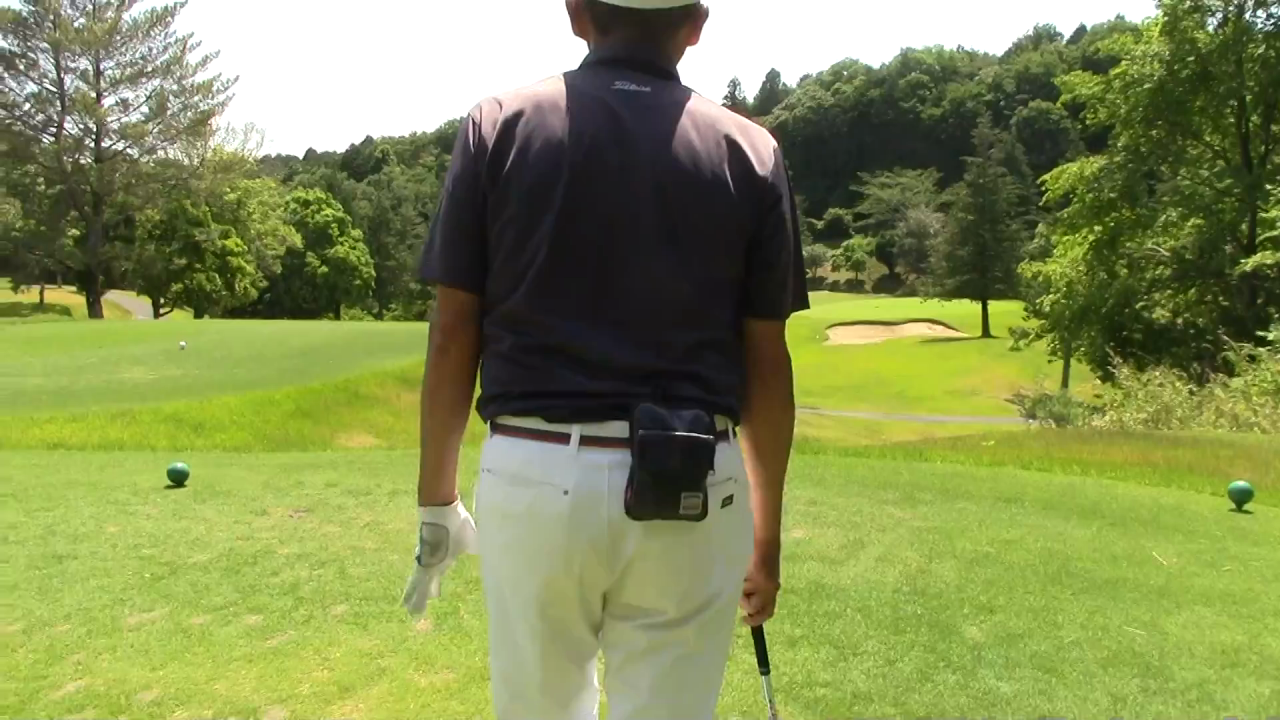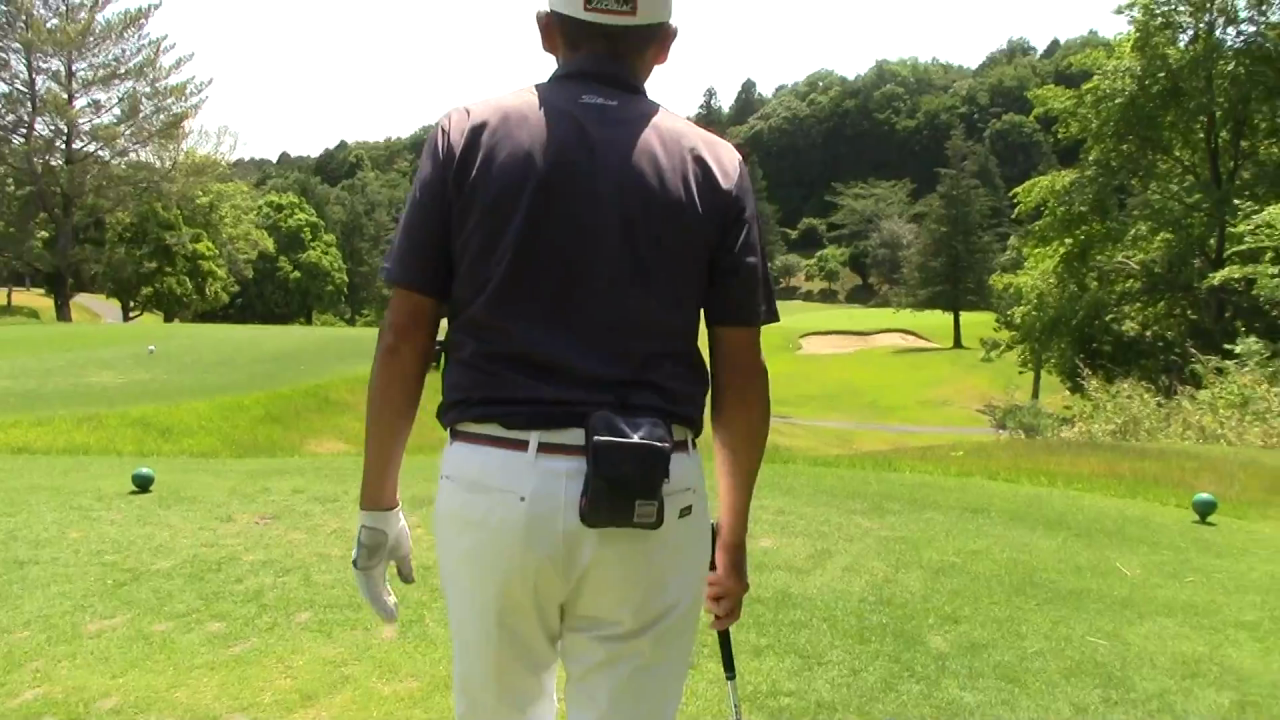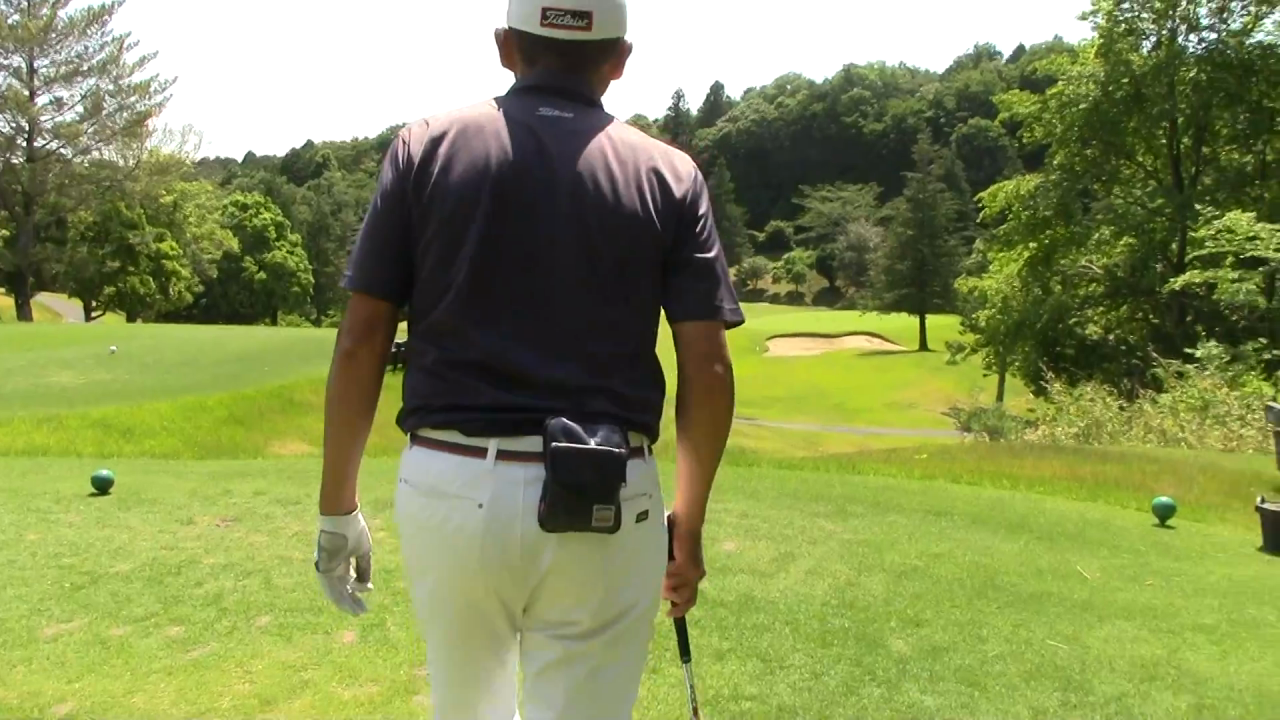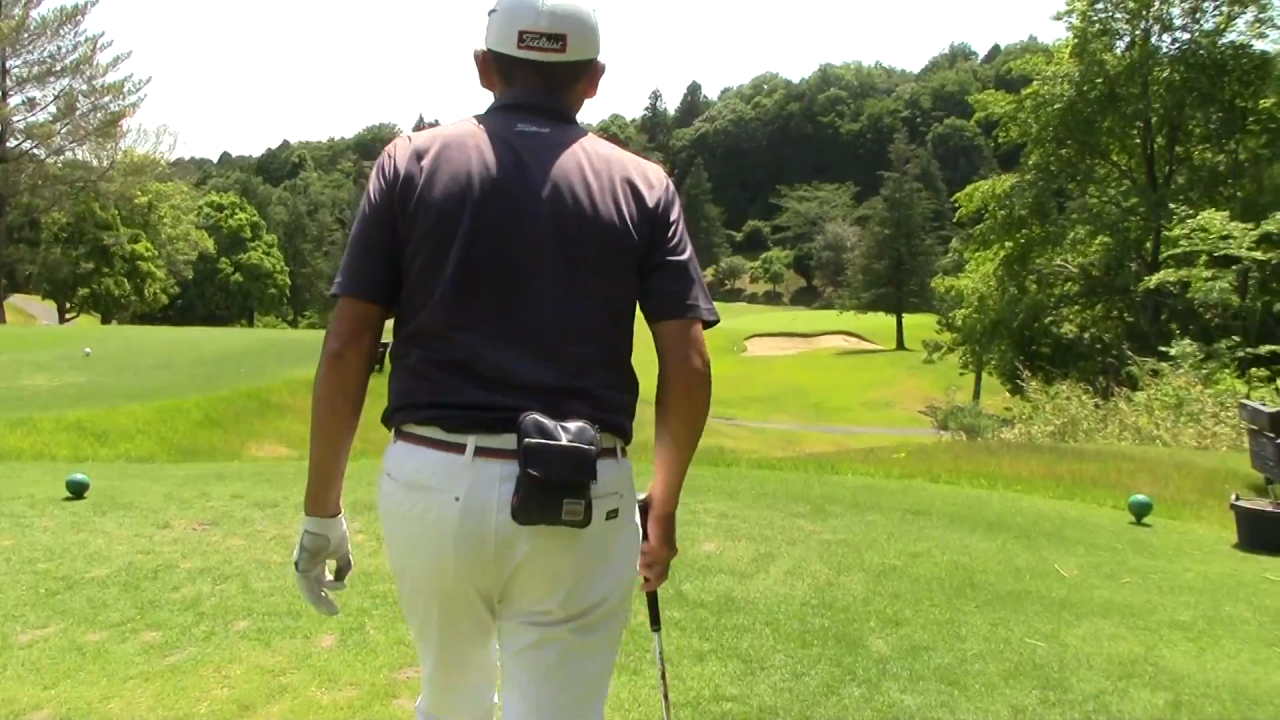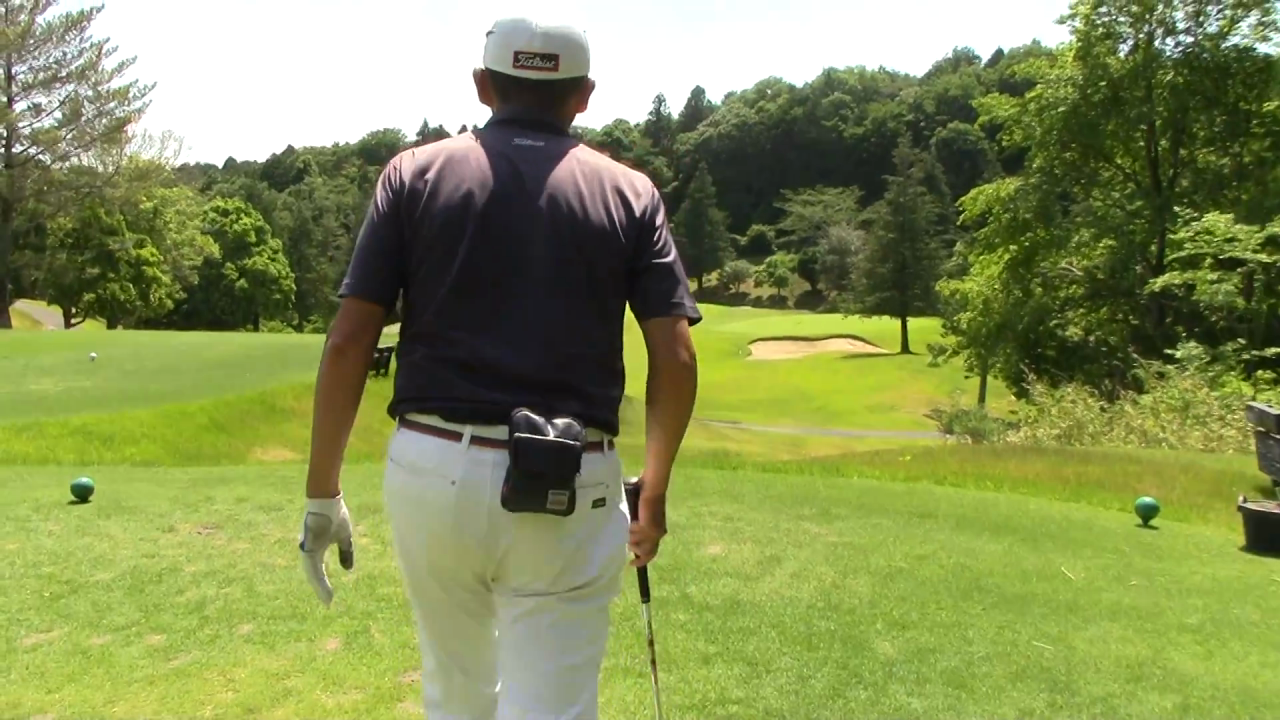
dt=0.2s
person 1, frame 1
left shoulder: (498, 126)
right shoulder: (748, 150)
left elbow: (452, 335)
right elbow: (766, 361)
left wrist: (436, 502)
right wrist: (767, 530)
left hip: (533, 479)
right hip: (689, 493)
person 1, frame 2
left shoulder: (465, 136)
right shoulder: (712, 165)
left elbow: (403, 338)
right elbow: (741, 372)
left wrist: (378, 504)
right wrist: (733, 535)
left hip: (491, 487)
right hip: (649, 501)
person 1, frame 3
left shoulder: (424, 148)
right shoulder: (667, 173)
left elbow: (359, 343)
right elbow: (709, 369)
left wrist: (336, 507)
right wrist: (689, 522)
left hip: (449, 490)
right hip: (606, 506)
person 1, frame 4
left shoulder: (411, 162)
right shoulder: (640, 184)
left elbow: (346, 344)
right elbow: (688, 365)
left wrist: (321, 507)
right wrist: (664, 505)
left hip: (430, 484)
right hip: (579, 500)
person 1, frame 5
left shoulder: (415, 174)
right shoulder: (627, 191)
left elbow: (349, 339)
right elbow: (675, 357)
left wrist: (323, 492)
right wrist: (653, 488)
left hip: (432, 472)
right hip: (567, 486)
